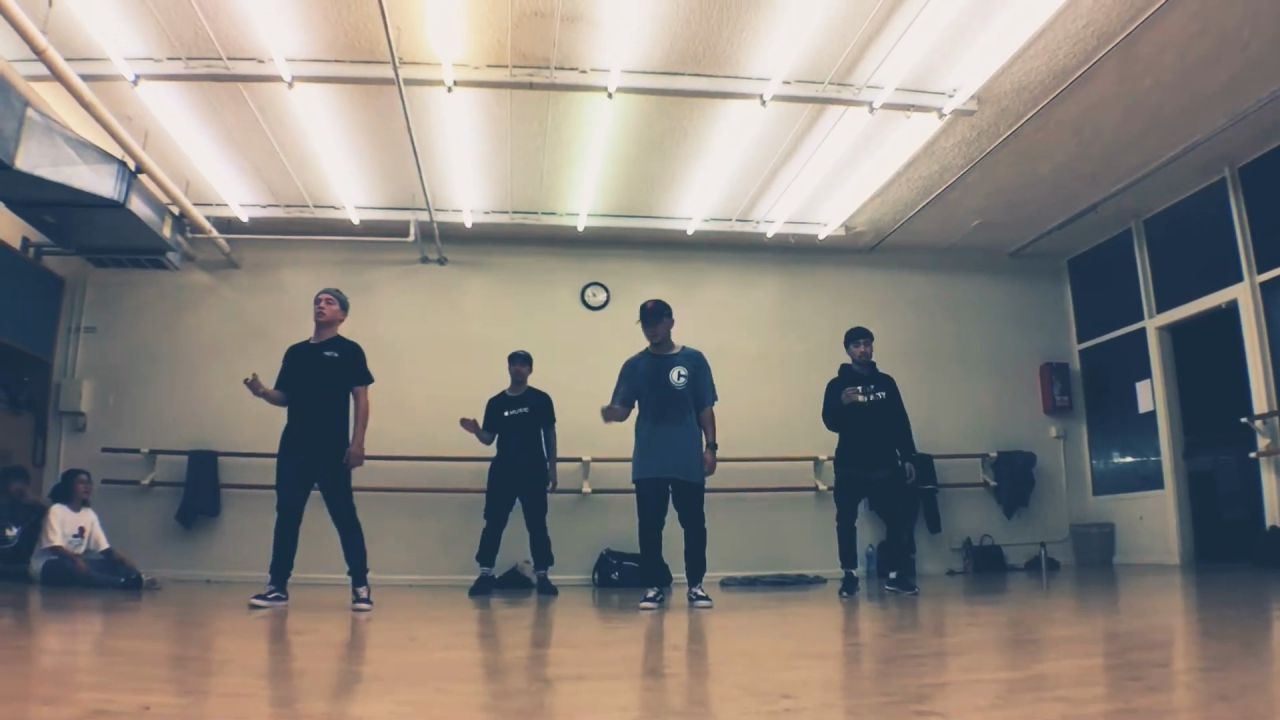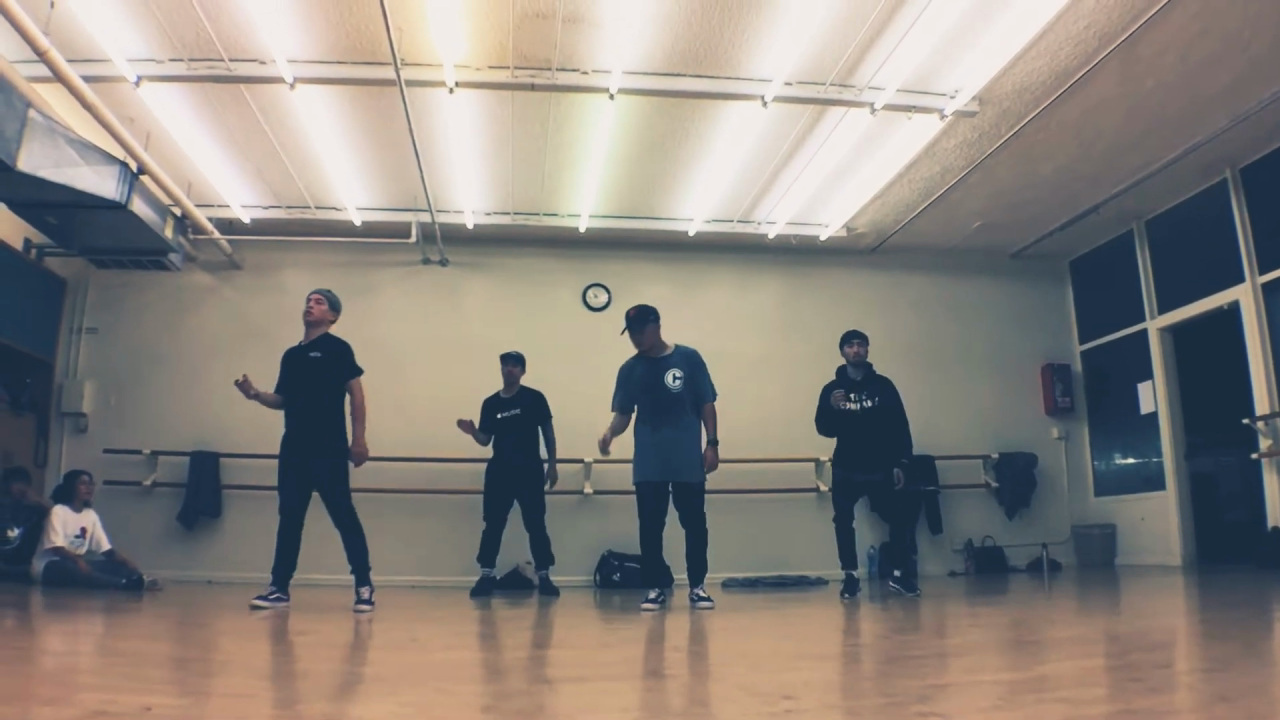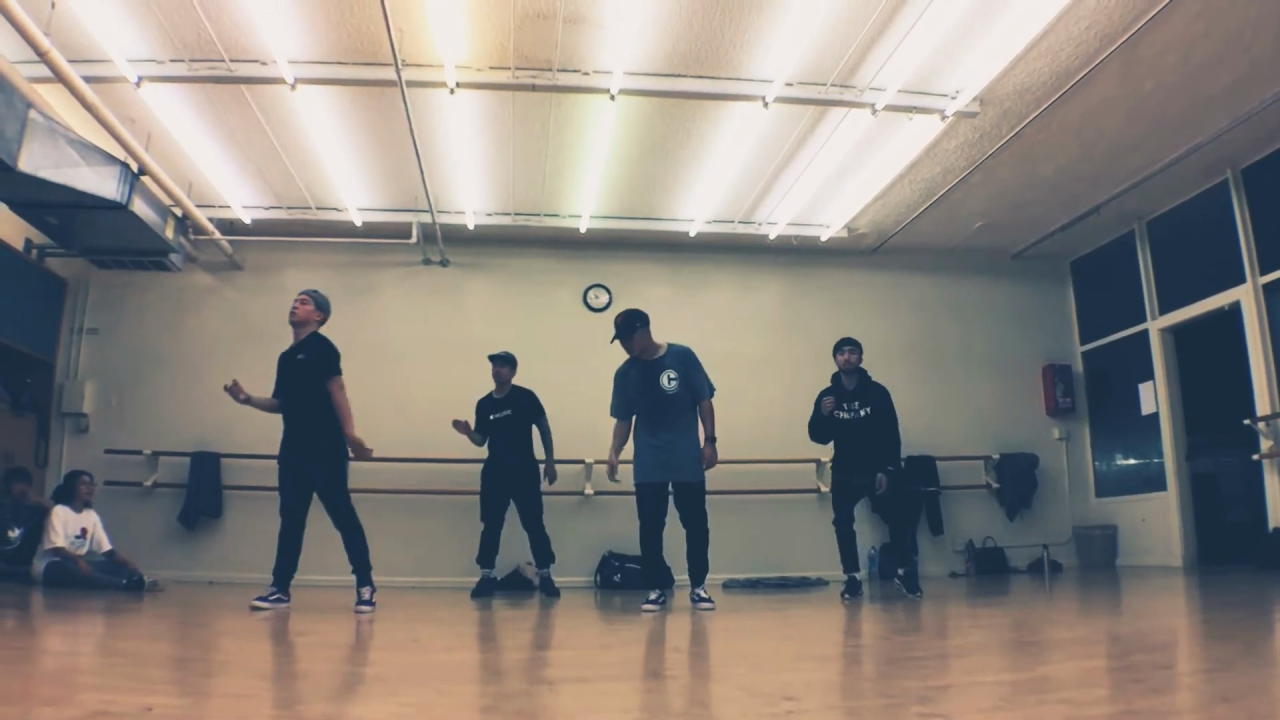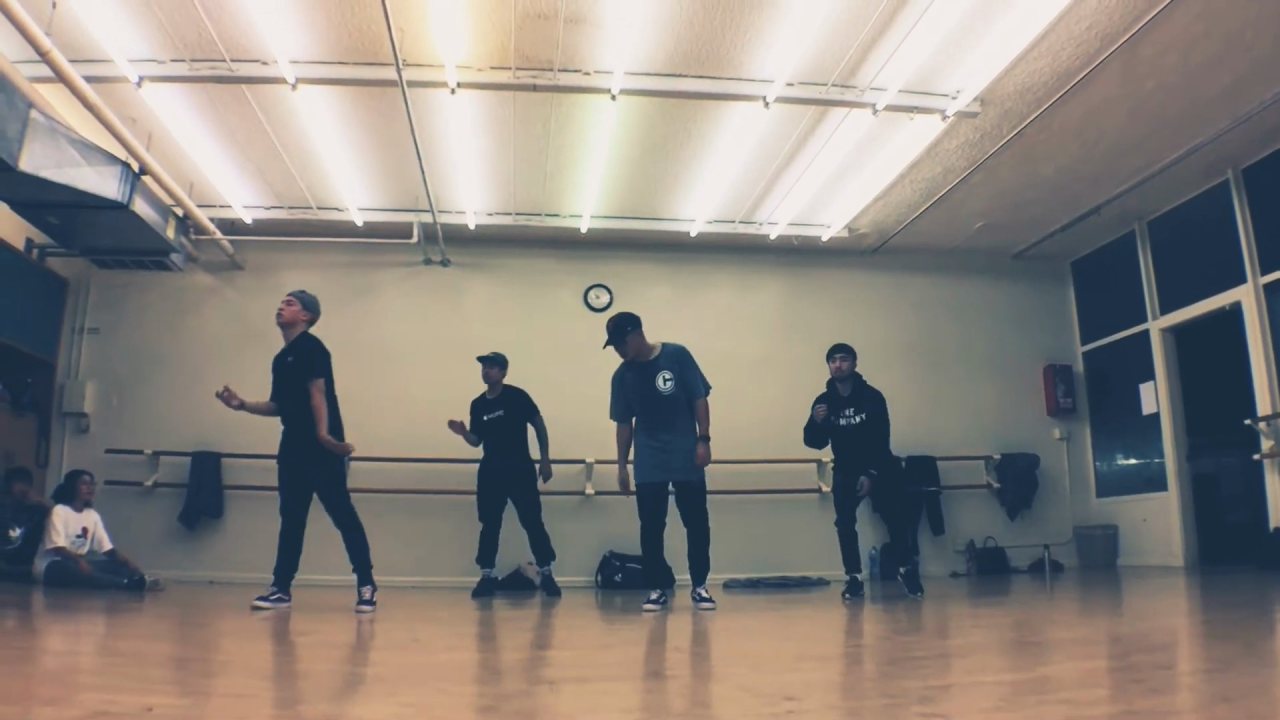
dt=0.1s
person 1, frame 1
left shoulder: (349, 351)
right shoulder: (295, 353)
left elbow: (361, 398)
right elbow: (284, 398)
left wrist: (357, 442)
right wrist: (261, 392)
left hip: (333, 450)
right hip: (293, 447)
left knee: (344, 516)
right knee: (287, 516)
left ankle: (360, 586)
right ankle: (277, 586)
person 1, frame 2
left shoulder: (336, 348)
right shoulder: (291, 355)
left elbow: (355, 392)
right elbow: (283, 401)
left wrist: (358, 438)
right wrist: (255, 394)
left hip: (328, 449)
right hip: (294, 448)
left knee: (344, 516)
right knee: (290, 517)
left ankle: (364, 586)
right ankle: (280, 587)
person 1, frame 3
left shoulder: (322, 347)
right shoulder: (286, 357)
left elbow: (337, 390)
left wrist: (350, 434)
right wrist: (248, 399)
left hip: (326, 450)
right hip: (293, 450)
left knee: (344, 516)
right knee: (291, 518)
left ankle: (365, 586)
right ankle: (280, 588)
person 1, frame 4
left shoulder: (310, 347)
right shoulder: (281, 358)
left elbow: (317, 392)
left wrist: (324, 433)
right wrist: (242, 404)
left hip: (322, 449)
right hip: (294, 449)
left knee: (343, 515)
right knee: (291, 518)
left ankle: (366, 585)
right ankle: (281, 588)
person 2, frame 1
left shoulder: (694, 360)
right shoulder: (634, 365)
left elbow: (706, 408)
right elbow: (624, 411)
left wrist: (711, 446)
right wrist: (613, 412)
left hip: (688, 460)
right hip: (648, 462)
left knee: (693, 523)
right knee: (650, 525)
left ankle: (696, 585)
right ankle: (654, 586)
person 2, frame 2
left shoulder: (689, 358)
right shoulder: (630, 369)
left elbow: (707, 403)
right elbow: (623, 414)
left wrist: (712, 443)
right wrist: (609, 436)
left hip: (688, 460)
right hip: (648, 463)
left knee: (695, 524)
right knee: (650, 526)
left ankle: (697, 586)
right ankle: (656, 587)
person 2, frame 3
left shoulder: (683, 357)
right shoulder: (625, 373)
left elbow: (704, 401)
right elbow: (624, 420)
left wrist: (709, 441)
right wrist: (614, 454)
left hip: (687, 459)
right hip: (648, 464)
left knee: (696, 524)
right knee: (650, 527)
left ankle: (698, 586)
right ankle: (656, 588)
person 2, frame 4
left shoulder: (677, 356)
right shoulder: (622, 376)
left elbow: (700, 398)
right elbow: (624, 423)
left wrist: (703, 440)
right wrist: (622, 465)
left hip: (687, 458)
right hip: (648, 463)
left knee: (697, 523)
right knee: (651, 527)
left ankle: (699, 586)
right ankle: (657, 588)
person 3, frame 1
left shoulder: (886, 382)
right shoulder: (838, 385)
left elbow: (900, 422)
right elbow: (830, 422)
left wrist: (907, 457)
right wrist: (842, 403)
left hip: (885, 465)
right hip: (850, 467)
left knee: (897, 518)
right knee: (845, 518)
left ankle: (896, 575)
right ankle: (849, 574)
person 3, frame 2
left shoulder: (883, 385)
right shoulder: (832, 389)
left elbow: (900, 426)
right elbow: (826, 430)
left wrist: (900, 463)
right wrist: (832, 408)
left hip: (882, 467)
right hip: (846, 470)
left knee: (900, 517)
right knee: (842, 519)
left ankle: (900, 574)
right ankle: (851, 576)
person 3, frame 3
left shoulder: (877, 392)
right shoulder: (827, 396)
left elbow: (891, 433)
right elbow: (819, 436)
left wrist: (887, 469)
right wrist: (822, 415)
left hip: (879, 470)
right hip: (845, 472)
left knee: (897, 519)
right knee: (842, 522)
left ankle: (905, 572)
right ankle: (852, 578)
person 3, frame 4
left shoulder: (872, 397)
right shoulder: (823, 401)
left elbow: (882, 439)
right elbow: (816, 442)
left wrist: (871, 473)
right wrist: (816, 423)
left hip: (880, 471)
right hip: (845, 473)
left knee: (895, 520)
right knee: (844, 523)
left ankle: (907, 570)
right ankle: (854, 578)
person 4, frame 1
left shoulder: (541, 399)
right shoulder: (495, 402)
left elbow: (549, 434)
right elbow: (489, 438)
left wrist: (552, 467)
right wrist: (476, 431)
left hip: (533, 471)
right hip: (503, 470)
left knee: (537, 524)
right knee: (494, 522)
left ankle: (542, 575)
right ankle: (485, 574)
person 4, frame 2
left shoulder: (533, 398)
right shoulder: (490, 404)
left elbow: (547, 431)
right elbow: (485, 440)
left wrist: (552, 464)
right wrist: (472, 432)
left hip: (530, 471)
right hip: (499, 471)
left knee: (536, 524)
right knee: (493, 524)
left ankle: (543, 576)
right ankle: (487, 575)
person 4, frame 3
left shoulder: (526, 397)
right shoulder: (484, 404)
left elbow: (544, 428)
right elbow: (481, 440)
left wrist: (550, 462)
right wrist: (468, 432)
left hip: (524, 470)
right hip: (494, 471)
left knee: (534, 523)
right knee: (491, 524)
left ankle: (545, 575)
right ankle: (487, 576)
person 4, frame 4
left shoulder: (517, 396)
right shoulder: (477, 405)
left elbow: (539, 426)
right elbow: (477, 440)
left wrist: (545, 460)
right wrist: (463, 433)
left hip: (521, 469)
right hip: (490, 472)
left knee: (533, 522)
right knee: (489, 524)
left ankle: (546, 573)
right ankle: (487, 576)
